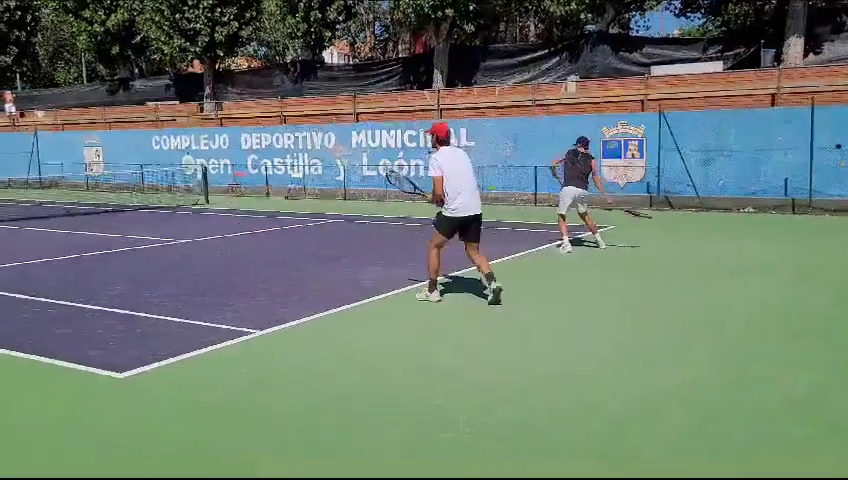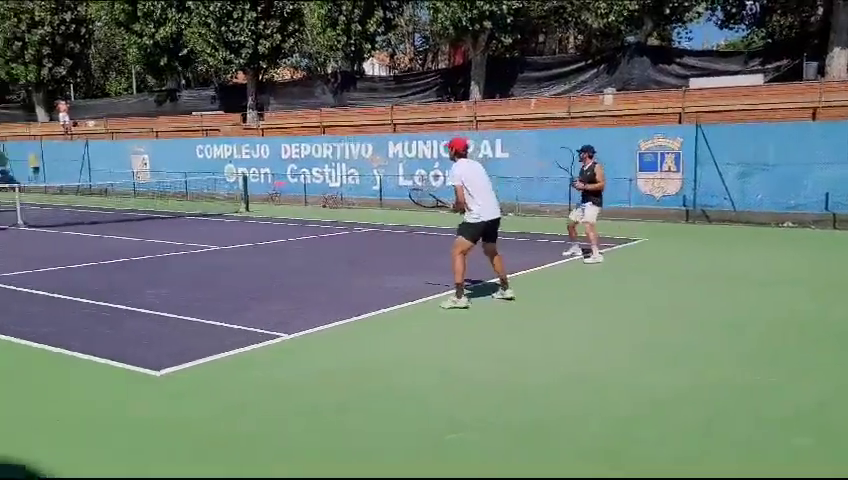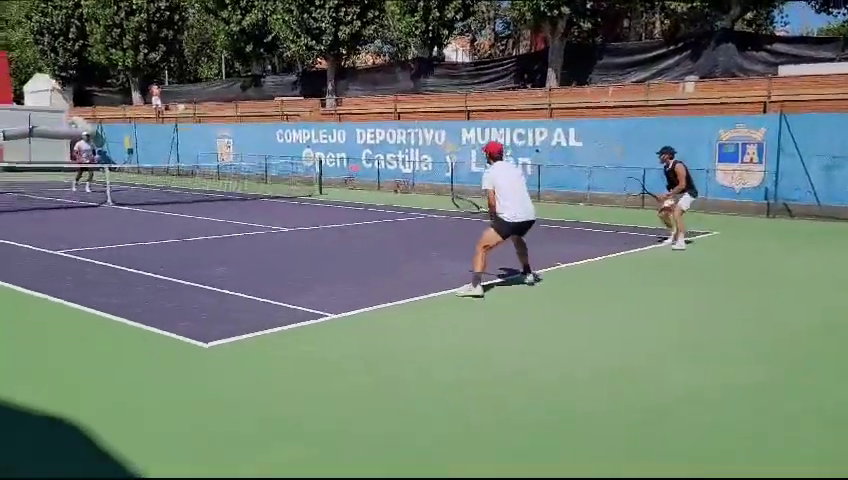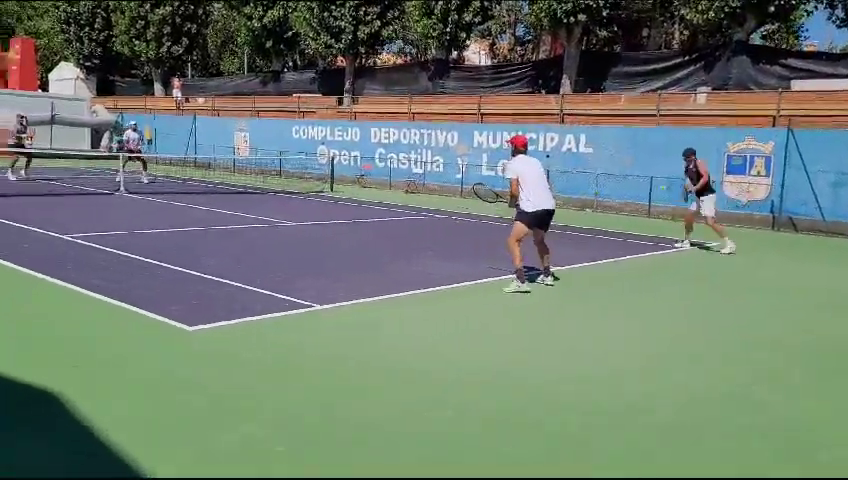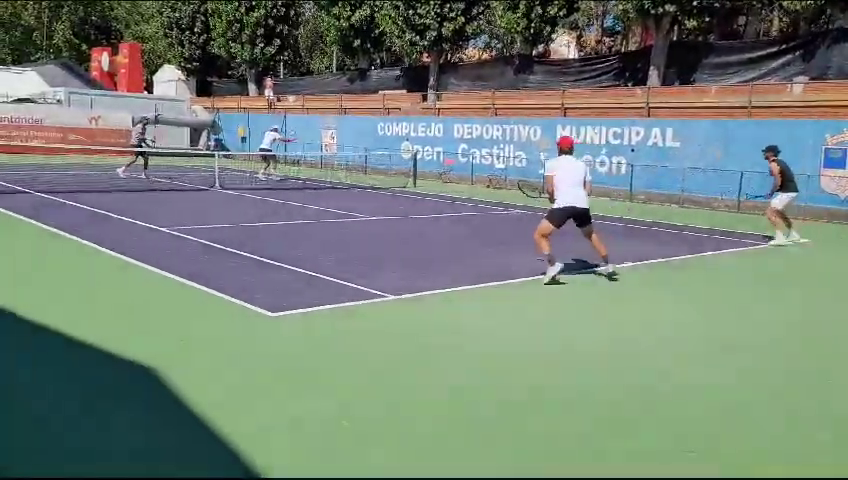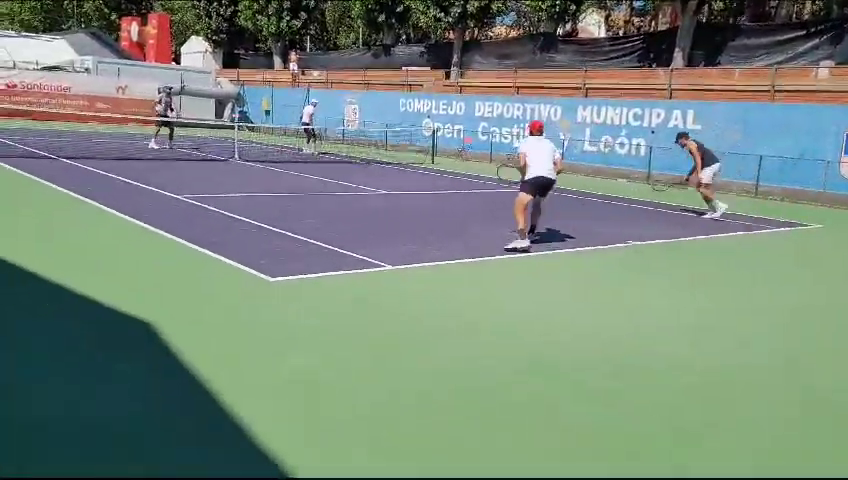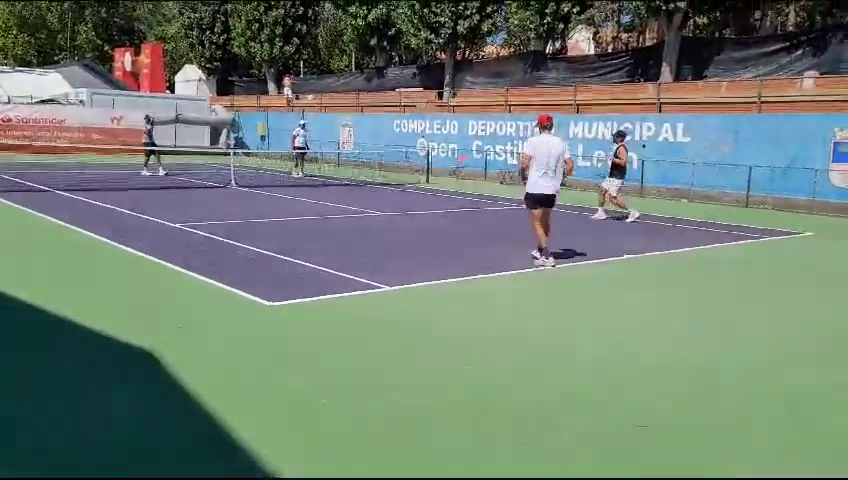
dt=0.7s
person 1, frame 1
left shoulder: (437, 158)
right shoulder: (461, 154)
left elbow: (438, 193)
left wrist: (432, 198)
left hip: (453, 212)
right hip: (474, 210)
left knee: (434, 247)
right knee: (473, 251)
left ankle: (432, 290)
right ankle: (491, 282)
person 1, frame 2
left shoulder: (456, 169)
right shoulder: (477, 165)
left elbow: (461, 200)
left wrist: (455, 208)
left hip: (477, 219)
right hip: (494, 215)
left knee: (458, 253)
right knee: (491, 252)
left ankle: (459, 296)
right ankle: (505, 289)
person 1, frame 3
left shoulder: (489, 173)
right shoulder: (515, 168)
left elbow: (492, 203)
left wrist: (492, 214)
left hip: (510, 218)
right hip: (529, 216)
left knee: (482, 247)
right knee: (517, 239)
left ankle: (475, 285)
right ankle: (528, 274)
person 1, frame 4
left shoulder: (512, 164)
right shoulder: (536, 162)
left elbow: (514, 190)
left wrist: (512, 202)
left hip: (532, 209)
right hip: (549, 206)
left knee: (513, 241)
right knee: (539, 240)
left ankle: (521, 281)
right ankle: (547, 275)
person 1, frame 5
left shoulder: (552, 163)
right shoulder: (582, 165)
left elbow: (549, 189)
right elbow: (587, 190)
left wrist: (552, 198)
left hip: (562, 206)
right hip: (582, 205)
left knee: (539, 235)
right knee: (591, 234)
left ankle: (552, 265)
right ankle: (607, 265)
person 1, frame 6
left shoulder: (525, 142)
right shoulder: (550, 144)
left elbow: (522, 163)
right elbow: (560, 166)
left wrist: (525, 176)
left hip: (534, 177)
right hip: (550, 179)
left knee: (519, 208)
right knee: (537, 203)
left ankle: (522, 239)
right ankle: (531, 234)
person 1, frame 7
left shoulder: (533, 141)
right shoulder: (561, 143)
left elbow: (524, 164)
right elbow: (570, 165)
left wrist: (524, 174)
right wrist: (561, 177)
left hip: (534, 189)
right hip: (552, 190)
left knee: (537, 223)
right knee: (545, 221)
left ankle: (547, 257)
right ankle: (540, 251)
